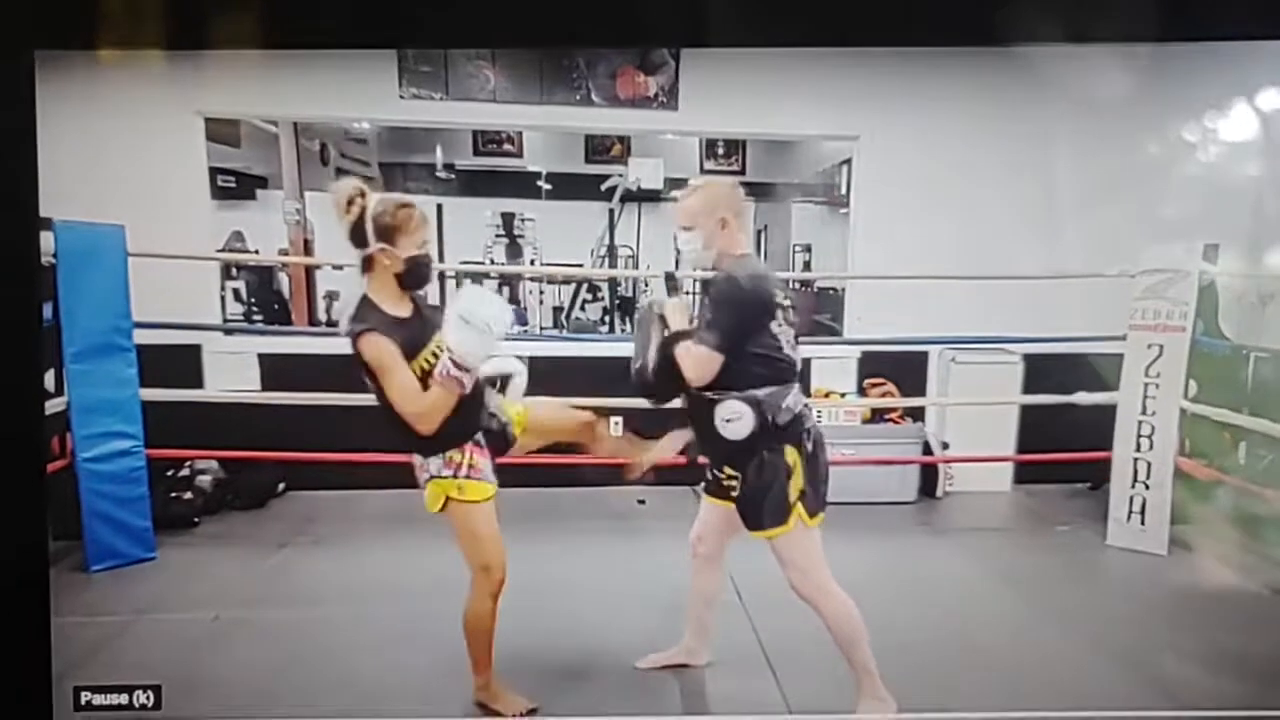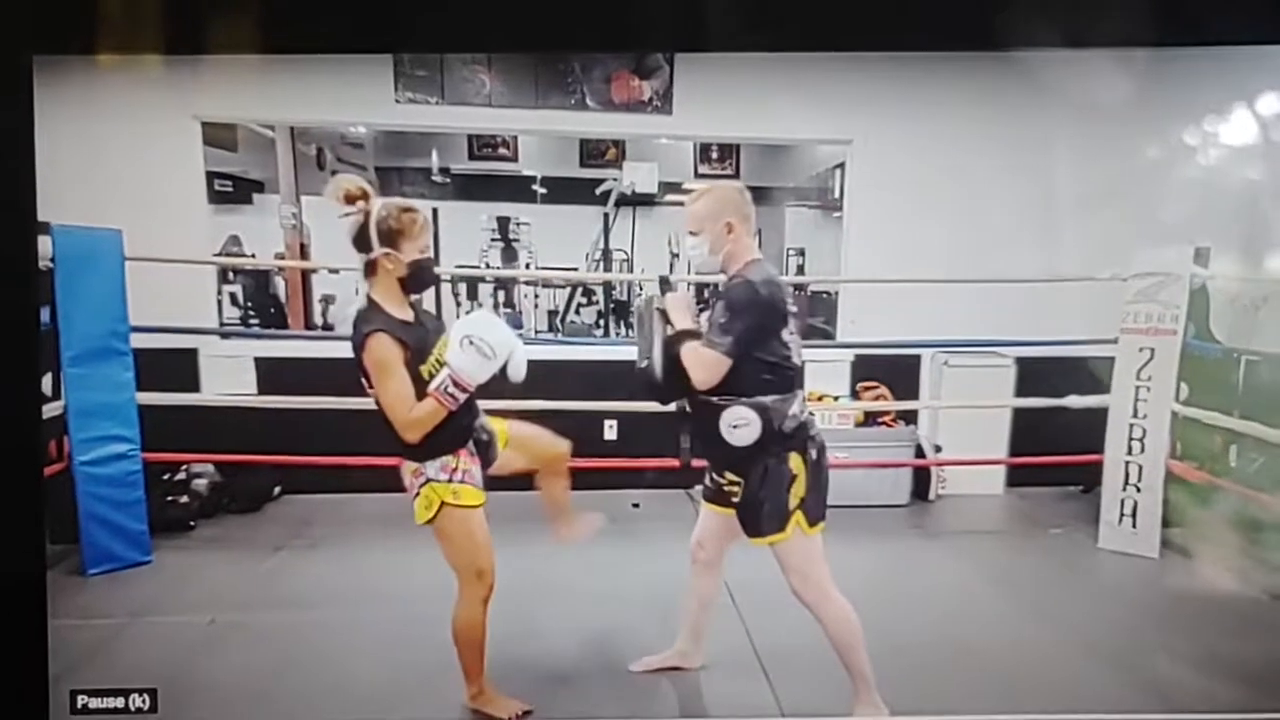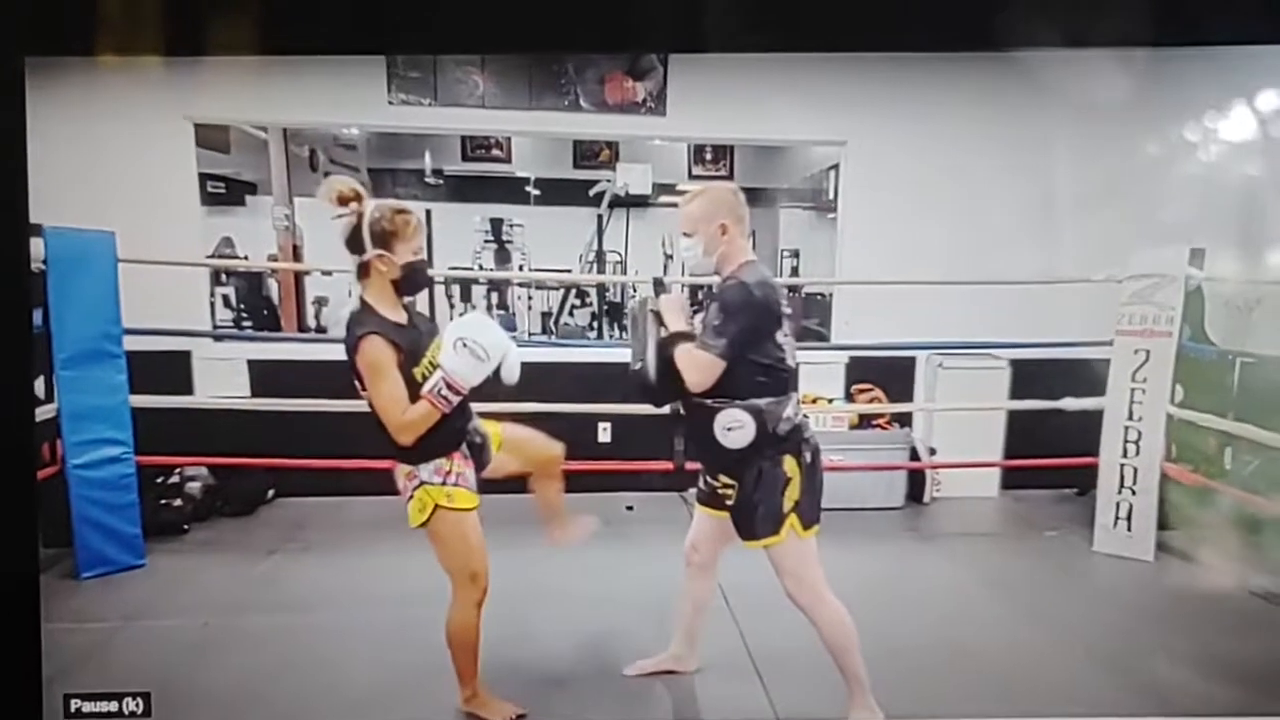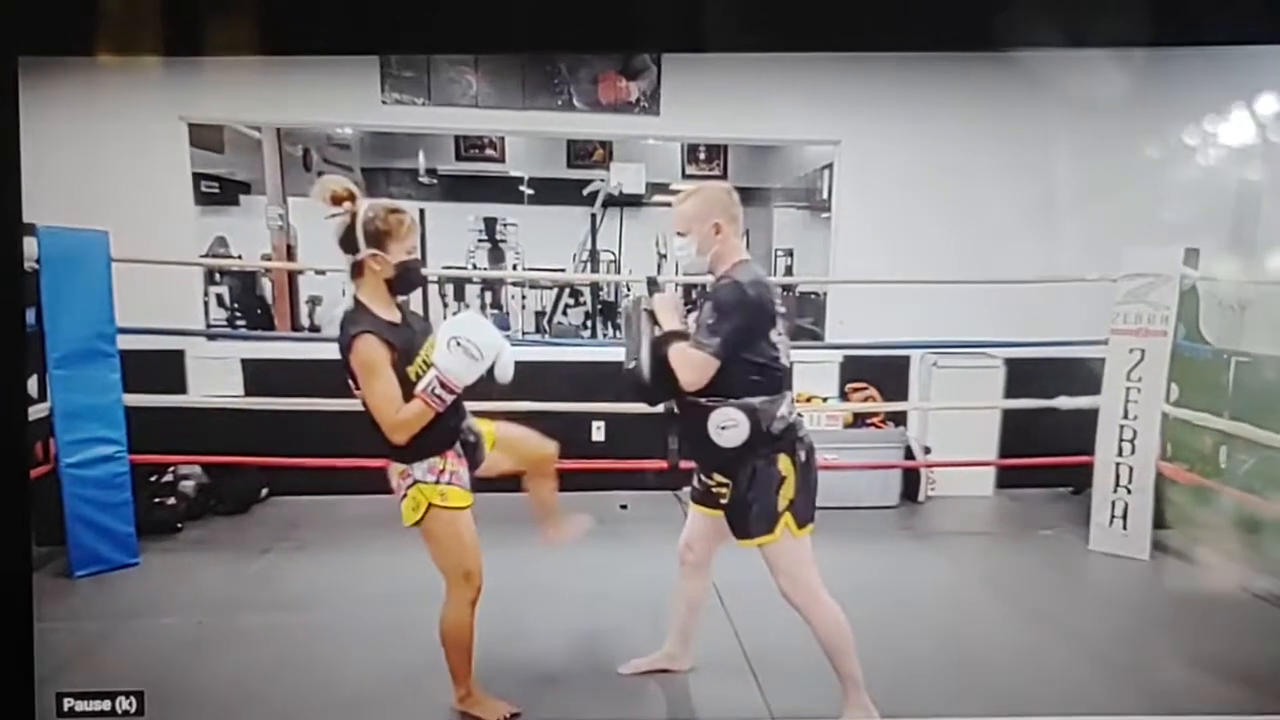
dt=0.1s
person 1, frame 1
left shoulder: (412, 300)
right shoulder: (373, 333)
right elbow: (423, 419)
left wrist: (482, 355)
right wrist: (463, 357)
left hip: (485, 416)
right hip: (450, 457)
left knee: (581, 421)
right knee: (490, 574)
left ankle: (634, 455)
person 1, frame 2
left shoulder: (405, 302)
right shoulder: (379, 333)
right elbow: (403, 420)
left wrist: (492, 353)
right wrist: (465, 369)
left hip: (463, 426)
right hip: (436, 461)
left knee: (553, 449)
right knee: (476, 582)
left ankle: (565, 522)
person 1, frame 3
left shoulder: (400, 309)
right shoulder: (370, 339)
right elbow: (404, 428)
left wrist: (479, 352)
right wrist: (456, 376)
left hip: (465, 435)
right hip: (432, 470)
left knee: (550, 453)
right knee: (471, 585)
left ankle: (558, 524)
person 1, frame 4
left shoulder: (395, 309)
right shoulder: (364, 338)
right elbow: (398, 428)
left wrist: (473, 351)
right wrist: (451, 375)
left hip: (459, 434)
right hip: (426, 468)
left knee: (543, 452)
right knee: (466, 584)
left ankle: (552, 523)
person 2, frame 1
left shoulder: (736, 285)
right shoulder: (750, 279)
left elbow: (699, 370)
left wrist: (677, 323)
right wrist: (682, 330)
left hip: (776, 451)
right hip: (742, 449)
left knee: (809, 580)
right knee: (704, 545)
right ankle: (694, 646)
person 2, frame 2
left shoulder: (751, 290)
right shoulder: (756, 284)
left elbow: (705, 373)
left wrist: (681, 322)
right wrist: (691, 333)
left hip: (779, 457)
right hip: (743, 453)
left knee: (811, 585)
right knee: (704, 550)
right ankle: (687, 649)
person 2, frame 3
left shoulder: (745, 293)
right shoulder: (746, 287)
left elbow: (699, 375)
left wrist: (676, 323)
right wrist: (681, 332)
left hip: (773, 461)
right hip: (736, 457)
left knee: (805, 588)
right knee: (698, 553)
right ankle: (682, 653)
person 2, frame 4
left shoulder: (739, 292)
right shoulder: (738, 286)
left elbow: (693, 374)
right elbow: (713, 365)
left wrist: (669, 322)
right wrist: (675, 331)
left hip: (766, 460)
right hip: (730, 455)
left knee: (800, 586)
right knee: (692, 552)
right ankle: (676, 651)
